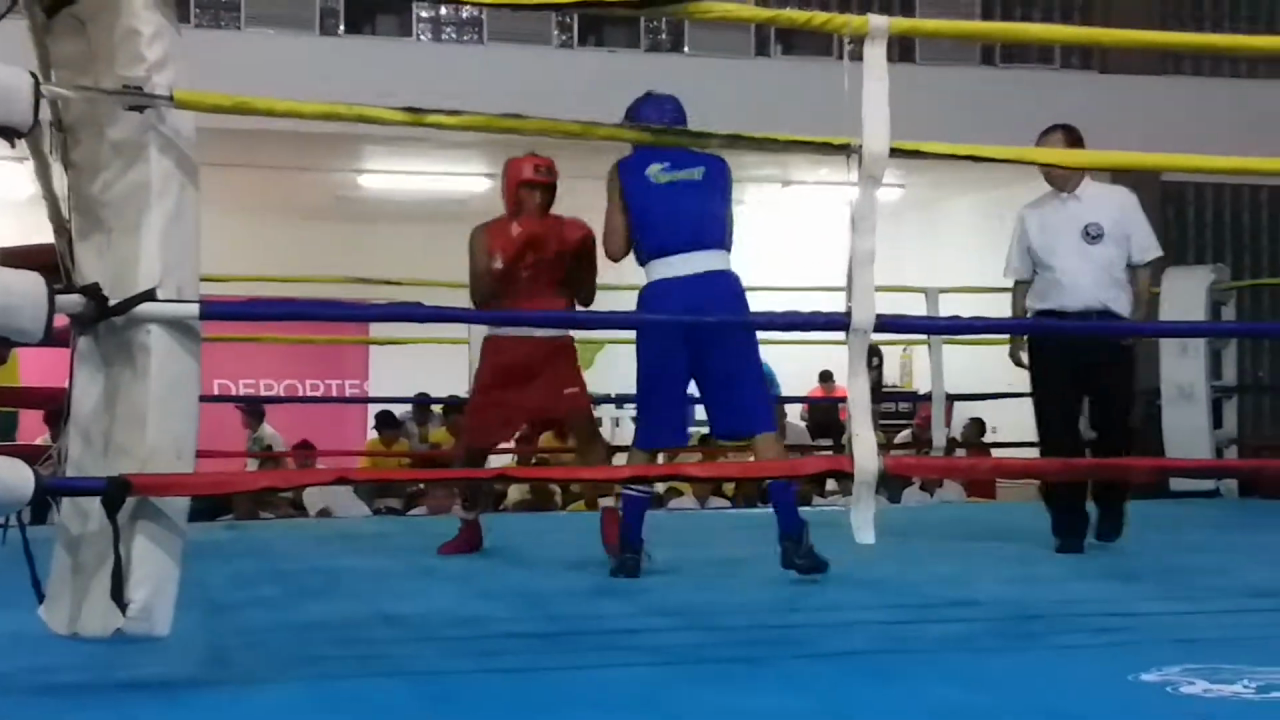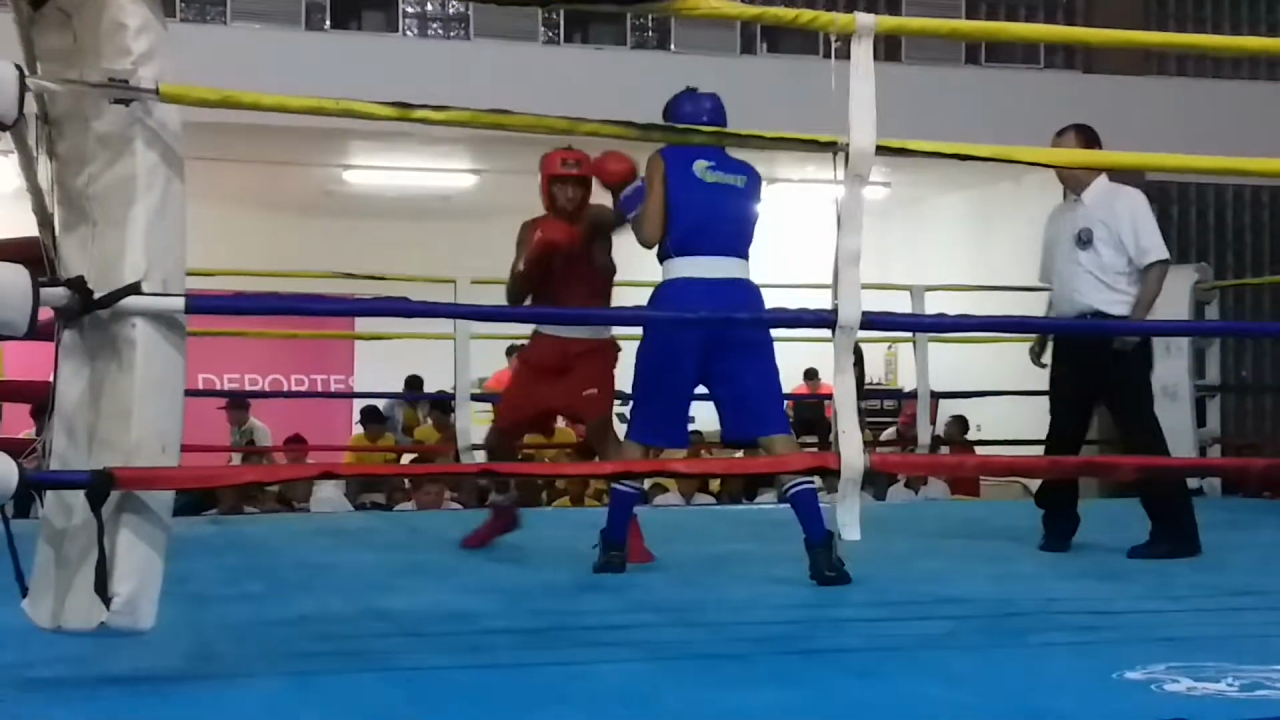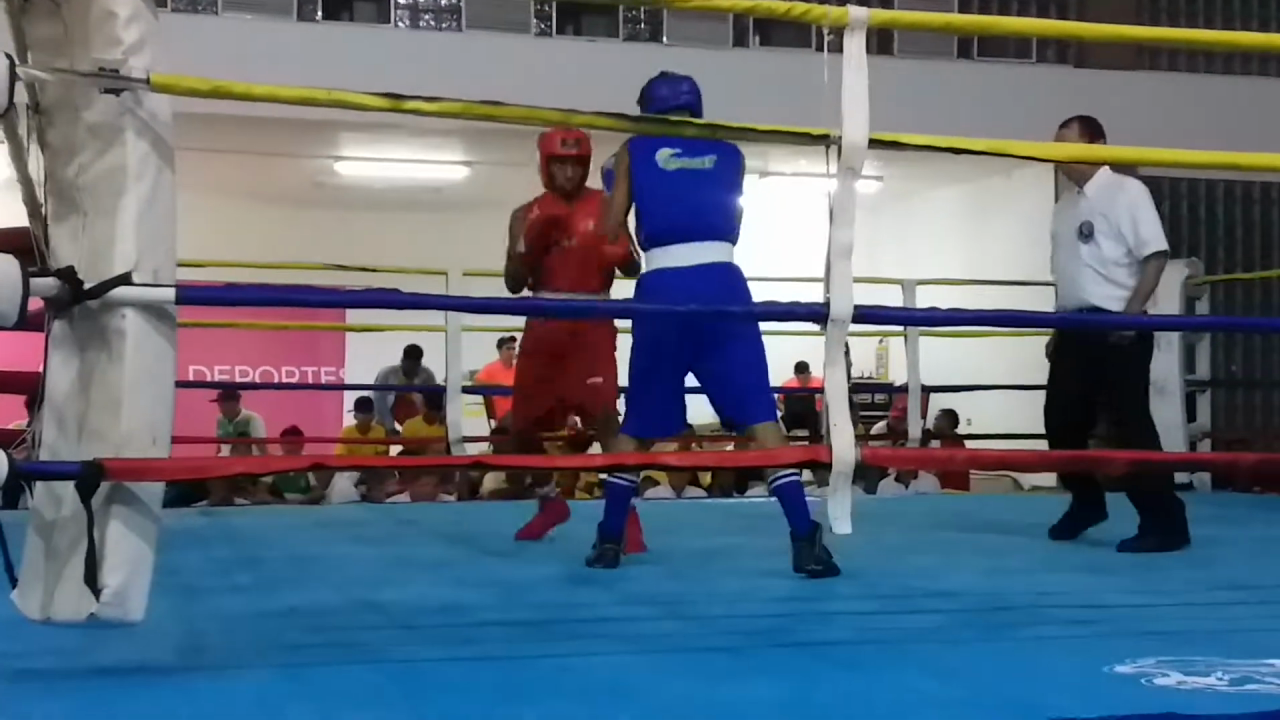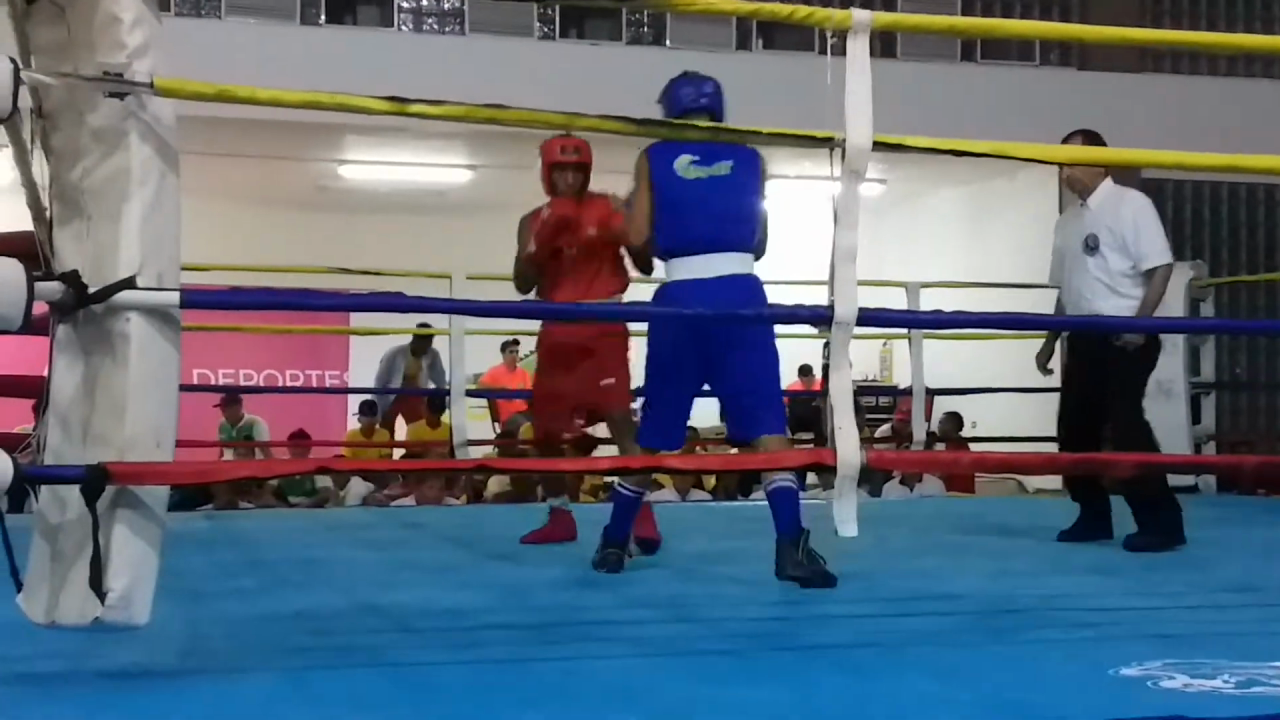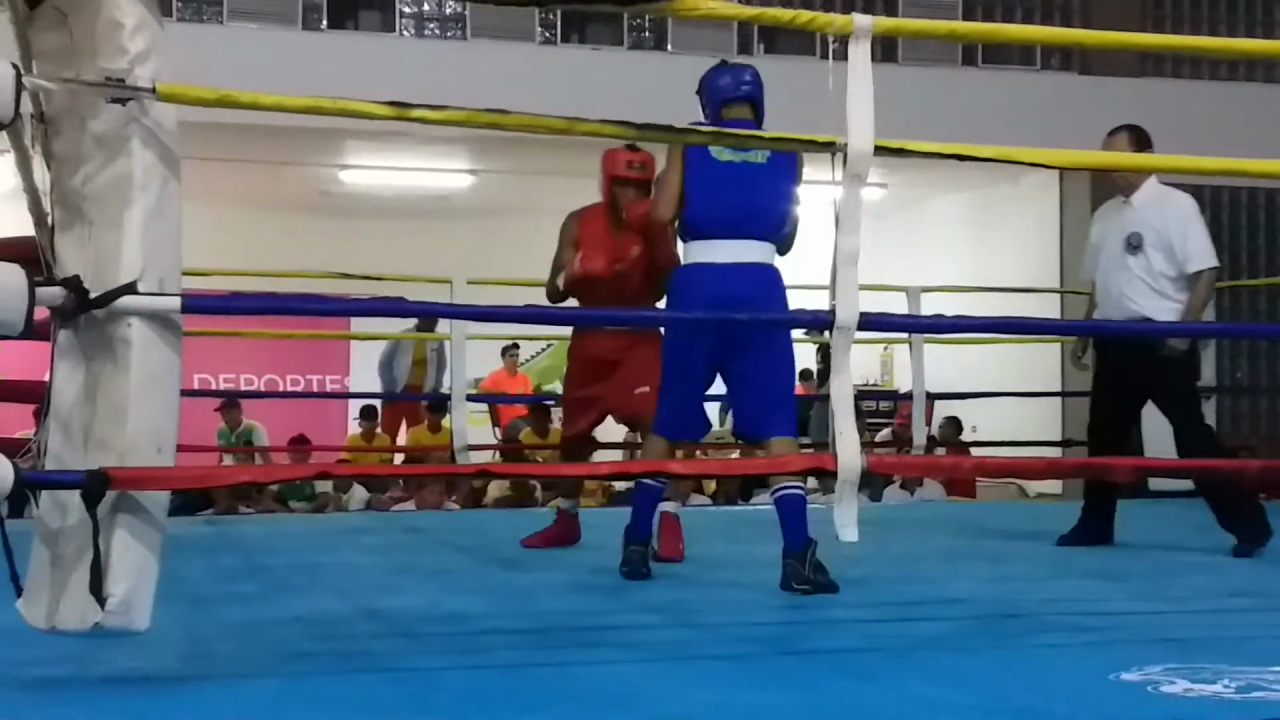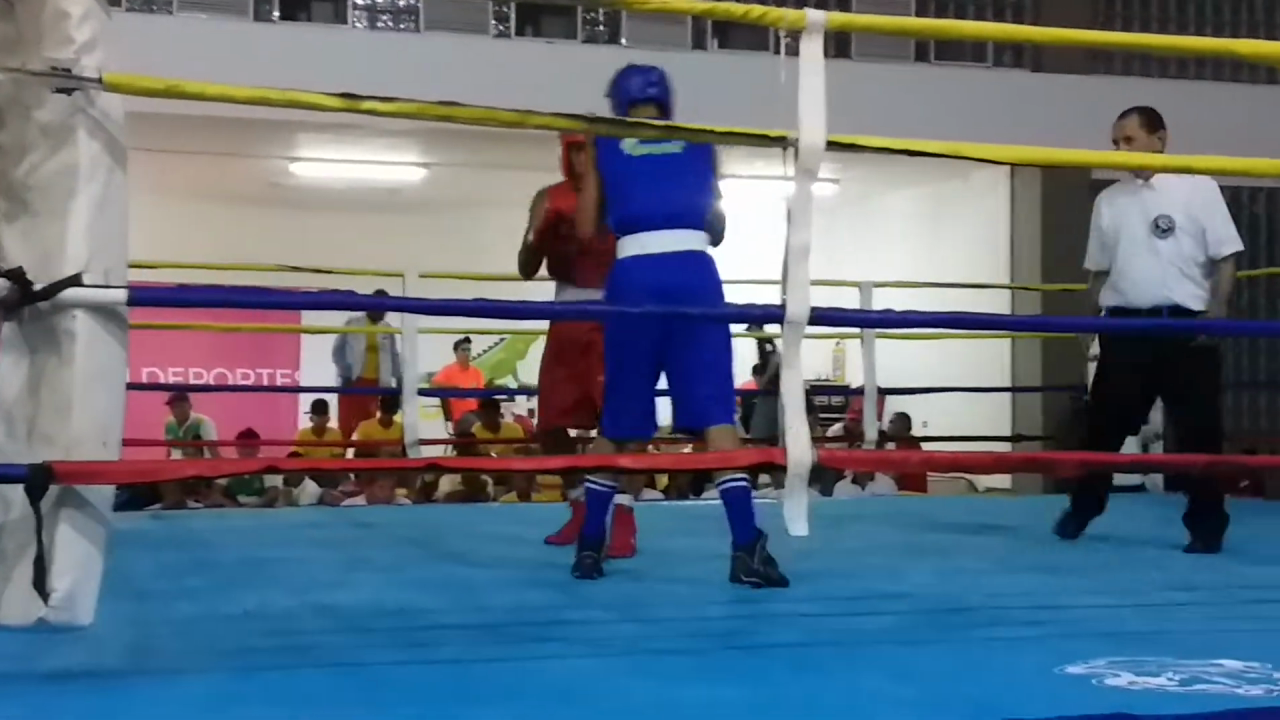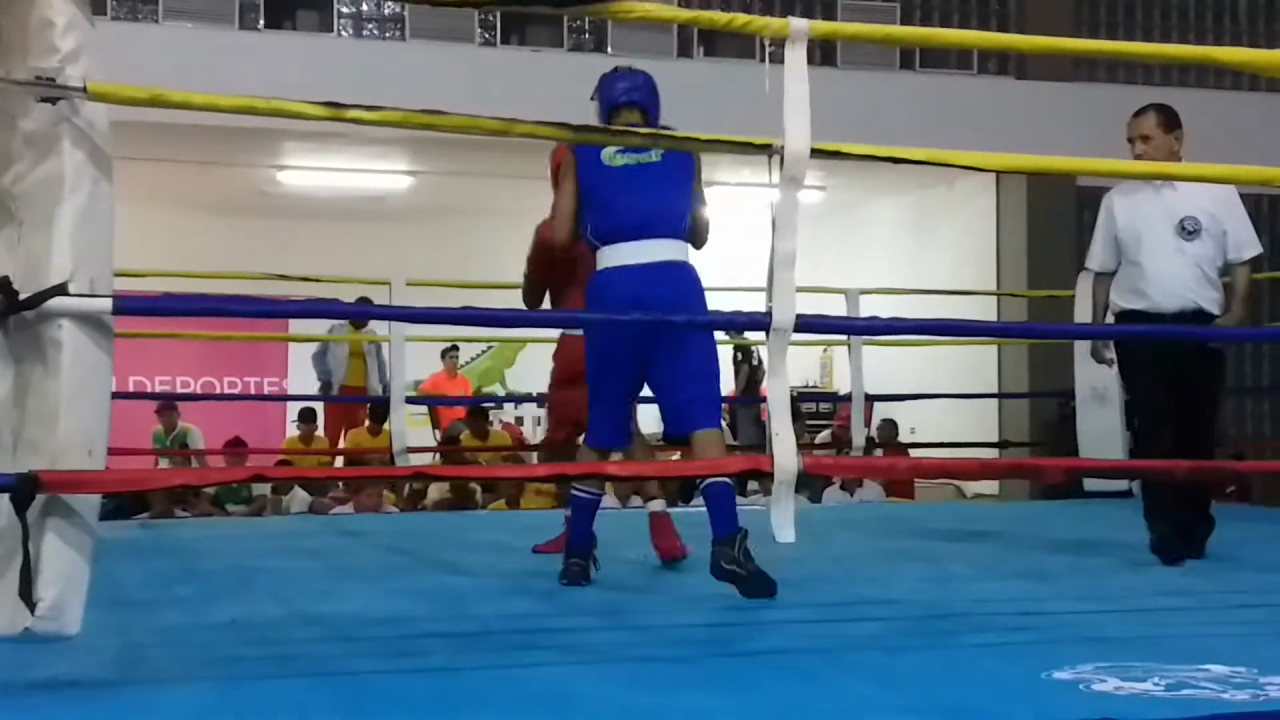
dt=0.3s
person 1, frame 1
left shoulder: (625, 172)
right shoulder: (717, 167)
left elbow: (615, 249)
left hip: (663, 300)
right hip: (719, 292)
left knee: (651, 431)
right knee: (759, 421)
left ankle: (627, 549)
right ankle: (792, 536)
person 1, frame 2
left shoulder: (664, 161)
right shoulder: (748, 176)
left elbow: (650, 236)
left wrist: (634, 211)
left hip: (679, 298)
right hip: (737, 297)
left knee: (645, 429)
right knee: (772, 427)
left ankle: (613, 545)
right ankle: (820, 546)
person 1, frame 3
left shoulder: (634, 151)
right shoulder: (730, 156)
left elbow: (611, 230)
left wrist: (618, 189)
left hip: (662, 289)
right hip: (722, 285)
left knee: (639, 422)
right knee: (759, 415)
left ankle: (608, 540)
right ankle: (805, 538)
person 1, frame 4
left shoulder: (654, 158)
right shoulder: (750, 161)
left elbow: (638, 239)
right elbow: (758, 243)
left wrist: (638, 209)
left hip: (680, 300)
right hip: (740, 296)
left knee: (654, 430)
right knee: (768, 427)
left ankle: (613, 544)
right ankle: (791, 545)
person 1, frame 5
left shoulder: (689, 143)
right shoulder: (786, 156)
left elbow: (661, 215)
left wrist: (663, 196)
left hip: (697, 286)
right hip: (758, 287)
left knee: (669, 422)
right knee: (778, 427)
left ankle: (637, 544)
right ankle: (798, 556)
person 1, frame 6
left shoulder: (602, 146)
right shoulder: (700, 146)
left elbow: (587, 230)
left hip: (634, 278)
right hip: (693, 275)
left knee: (618, 421)
right knee: (716, 414)
left ankle: (589, 547)
right ankle: (746, 549)
person 1, frame 7
left shoulder: (581, 155)
right shoulder: (680, 152)
left elbow: (560, 236)
right elbow: (700, 234)
left hip: (614, 288)
right hip: (676, 284)
left knee: (600, 432)
right knee: (702, 422)
left ankle: (576, 553)
right ankle: (728, 544)
person 2, frame 1
left shoulder: (1118, 200)
right shoulder: (1031, 215)
left elbow: (1144, 262)
right elbow: (1023, 279)
left wrist: (1139, 316)
right wrist: (1016, 331)
left hip: (1108, 326)
right hip: (1053, 329)
left knee: (1113, 423)
right knee: (1057, 429)
left ankle: (1109, 506)
right ankle: (1068, 525)
person 2, frame 2
left shoulder: (1125, 200)
right shoulder: (1057, 217)
left elbow: (1156, 264)
left wrist: (1135, 320)
right wrist: (1043, 334)
left hip: (1118, 333)
right hip: (1072, 335)
left knee: (1138, 430)
right knee: (1063, 431)
left ankle: (1175, 530)
right ankle: (1058, 524)
person 2, frame 3
left shoulder: (1126, 192)
right shoulder: (1064, 207)
left elbow: (1155, 256)
left wrist: (1132, 312)
right wrist: (1056, 331)
left hip: (1116, 327)
right hip: (1076, 329)
left knee: (1130, 423)
right knee: (1063, 419)
left ankle: (1165, 523)
right ankle: (1086, 505)
person 2, frame 4
left shoulder: (1130, 204)
right shoulder: (1067, 219)
left elbow: (1160, 269)
left wrist: (1140, 324)
right wrist: (1050, 340)
left hip: (1123, 337)
right hip: (1085, 338)
left knee: (1126, 426)
right knee: (1075, 429)
left ankle: (1162, 521)
right ankle: (1094, 516)
person 2, frame 5
left shoulder: (1176, 205)
right shoulder: (1104, 216)
left elbow: (1203, 273)
left wrist: (1185, 328)
right wrist: (1084, 335)
left hip: (1166, 340)
right hip: (1117, 341)
left knee: (1190, 430)
right knee: (1105, 434)
left ankle: (1249, 524)
right ankle: (1096, 523)
person 2, frame 6
left shoulder: (1198, 189)
right shoulder: (1109, 200)
left elbow: (1226, 257)
right elbow: (1098, 270)
left wrist: (1216, 312)
left hip: (1183, 325)
right hip: (1125, 326)
left knee: (1197, 427)
right knee: (1105, 418)
left ankle: (1206, 524)
right ankle: (1084, 505)
person 2, frame 7
left shoulder: (1216, 191)
right shoulder: (1118, 200)
left elbow: (1241, 259)
right elbow: (1103, 272)
left wrist: (1235, 313)
right wrist: (1098, 329)
left hip: (1200, 328)
right hip: (1140, 328)
left knee: (1196, 433)
right knee: (1153, 430)
left ankle: (1191, 531)
right ankle: (1167, 530)
person 3, frame 1
left shoulder: (565, 231)
right shoulder: (487, 235)
left elbow: (585, 298)
right elbow: (480, 299)
left wrist: (584, 258)
right wrist: (508, 255)
left hip: (553, 346)
right hip: (504, 348)
left knee: (583, 423)
right knee: (474, 444)
right ankle: (470, 529)
person 3, frame 2
left shoulder: (595, 221)
right shoulder: (531, 231)
left elbow: (623, 217)
right elbow: (515, 298)
right wrist: (530, 258)
left hip: (591, 345)
right hip: (545, 344)
left knee: (599, 427)
right knee: (500, 435)
left ankle: (627, 528)
right ankle: (502, 511)
person 3, frame 3
left shoulder: (603, 207)
right shoulder: (526, 215)
left elbow: (633, 270)
right elbow: (513, 284)
left wrist: (622, 258)
right wrist: (529, 238)
left hip: (591, 324)
right hip: (543, 325)
left knee: (603, 414)
right knee: (523, 426)
left ankle: (626, 517)
right ankle: (551, 501)
person 3, frame 4
left shoulder: (609, 209)
right shoulder: (533, 222)
left elbow: (646, 267)
right elbow: (522, 285)
left wrist: (633, 239)
right wrist: (540, 240)
left hip: (604, 330)
right hip: (558, 332)
left knee: (618, 414)
right knee: (545, 432)
left ankle: (641, 511)
right ankle: (560, 517)
person 3, frame 5
left shoulder: (655, 225)
right shoulder: (579, 223)
left elbow: (668, 288)
right elbow: (552, 293)
right wrist: (572, 276)
left hip: (637, 337)
right hip: (590, 337)
left knee: (653, 423)
right knee: (573, 435)
left ankle: (669, 526)
right ankle: (566, 521)
person 3, frame 6
right shoulder: (549, 200)
right elbow: (526, 270)
right wrist: (539, 232)
right hip: (568, 318)
right knee: (550, 424)
left ankle: (622, 520)
right ankle: (581, 511)
person 3, frame 7
right shoulder: (550, 234)
right elbow: (532, 302)
right wrist: (539, 259)
right hip: (574, 343)
right knee: (557, 443)
left ankle: (662, 525)
